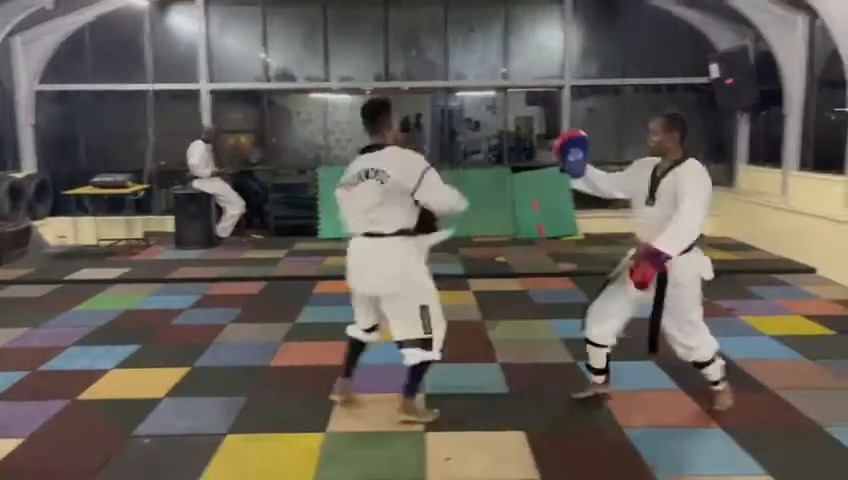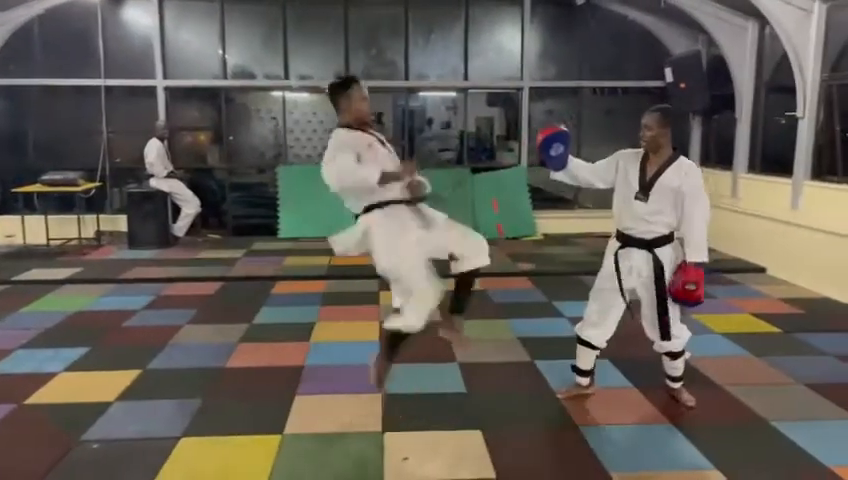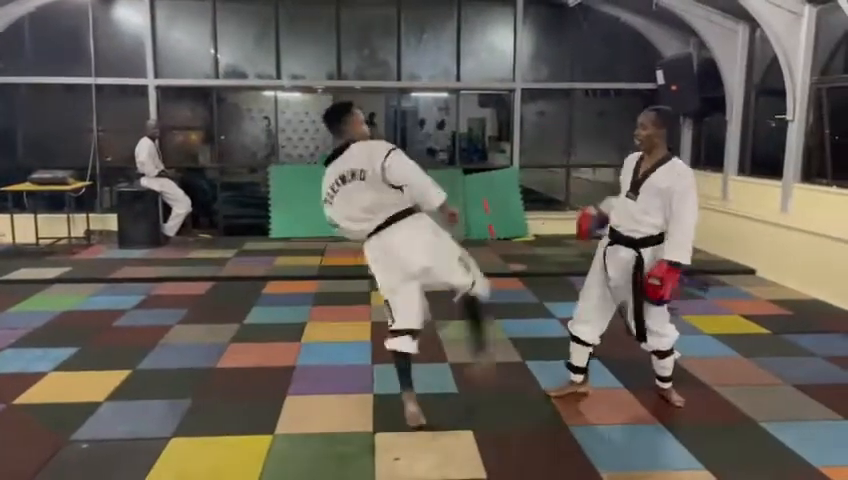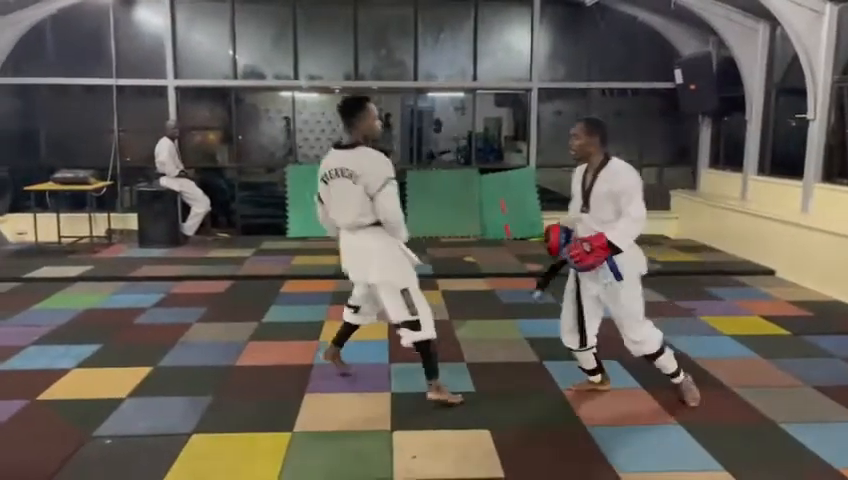
dt=0.4s
person 1, frame 1
left shoulder: (354, 169)
right shoulder: (407, 161)
left elbow: (350, 214)
right elbow: (442, 201)
right wrist: (457, 202)
left hip: (363, 254)
right hip: (398, 254)
left knee: (366, 321)
right knee: (425, 329)
left ankle: (344, 384)
right ankle: (409, 403)
person 1, frame 2
left shoulder: (373, 137)
right shoulder: (342, 141)
right elbow: (338, 174)
left wrist: (417, 184)
right wrist: (391, 175)
left hip: (413, 214)
right hip: (387, 225)
left knee: (473, 250)
right knee: (422, 294)
left ankle: (453, 319)
right ankle: (385, 358)
person 1, frame 3
left shoulder: (329, 181)
right shoulder: (375, 149)
left elbow: (345, 225)
right elbow: (411, 176)
right wrist: (443, 206)
left hip: (383, 252)
right hip: (413, 233)
left knee: (402, 326)
right knee: (469, 284)
left ankle: (409, 399)
right ankle: (480, 352)
person 1, frame 4
left shoulder: (328, 162)
right shoulder: (375, 161)
left elbow: (325, 213)
right elbow: (389, 213)
right wrist: (401, 235)
left hip: (352, 246)
right hip: (379, 244)
left knee: (364, 301)
right knee: (414, 314)
left ankle: (334, 350)
right ankle: (435, 385)
person 2, frame 1
left shoulder: (694, 173)
right shoulder: (646, 167)
left elbow: (687, 221)
right elbow: (611, 184)
left wrist: (656, 255)
right wrist: (580, 169)
left hip: (676, 264)
right hip: (645, 257)
left knee: (690, 333)
right knee: (601, 314)
left ankle: (719, 386)
right ankle: (599, 381)
person 2, frame 2
left shoulder: (687, 172)
right shoulder: (625, 160)
left elbow: (695, 221)
right elbow: (590, 174)
left wrist: (694, 267)
right wrist: (561, 161)
left hip: (659, 257)
right hip: (622, 252)
left knee: (666, 325)
right knee: (596, 316)
left ankle: (676, 385)
right ankle: (583, 382)
person 2, frame 3
left shoulder: (679, 174)
right shoulder: (632, 161)
left elbow: (683, 223)
left wrist: (671, 265)
right wrist: (600, 213)
left hip: (647, 256)
right hip: (612, 250)
left knee: (655, 325)
right knee: (587, 314)
left ankle: (665, 386)
right ankle: (578, 380)
person 2, frame 4
left shoulder: (622, 173)
right shoulder: (580, 173)
left elbow: (635, 218)
left wrist: (601, 244)
right wrist: (563, 232)
left hip: (615, 263)
right hip: (586, 261)
left knee: (634, 328)
right knee: (573, 325)
left ankle: (680, 380)
right ankle: (596, 377)
person 3, frame 1
left shoulder: (205, 146)
right shoulder: (199, 147)
right elbow: (200, 171)
left wrist: (218, 171)
right wrist: (219, 172)
left hip: (210, 180)
right hip: (204, 182)
left knee: (236, 203)
right knee: (236, 205)
left ankle: (221, 231)
right ankle: (221, 234)
person 3, frame 2
left shoulder: (161, 144)
right shoulder: (154, 145)
right elbow: (157, 170)
left wrist: (174, 174)
right wrist: (174, 176)
left hip: (167, 179)
right hip: (161, 180)
left knee: (192, 203)
right knee: (192, 203)
left ankle: (176, 231)
right ankle: (176, 233)
person 3, frame 3
left shoulder: (152, 143)
right shoulder: (146, 145)
right elbow: (148, 169)
left wrist: (165, 173)
right wrist: (165, 175)
left hip: (158, 178)
right hip: (152, 180)
left knee: (183, 202)
right knee: (183, 203)
left ankle: (167, 231)
right ankle: (167, 232)
person 3, frame 4
left shoulder: (171, 143)
right shoulder: (166, 145)
right elbow: (168, 169)
left wrist: (184, 173)
right wrist: (184, 175)
left hip: (176, 178)
right hip: (171, 179)
left knee: (202, 202)
right knee: (202, 202)
left ankle: (186, 230)
right ankle: (186, 232)
